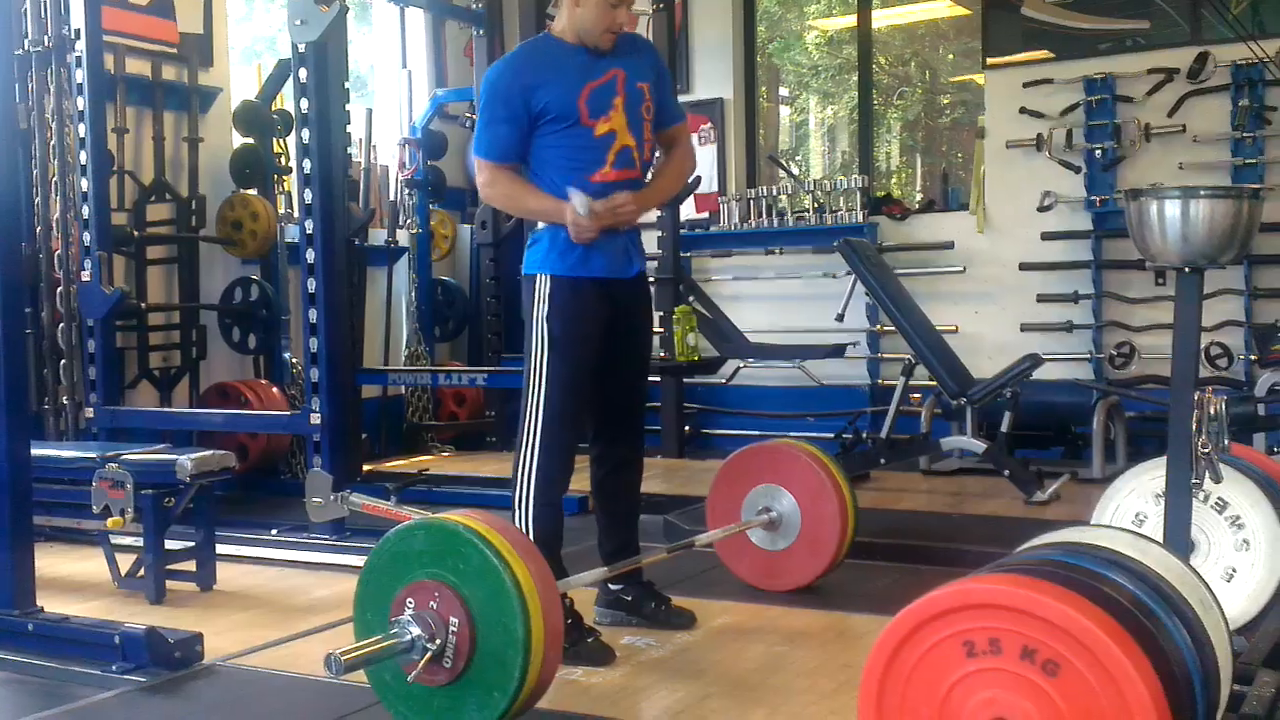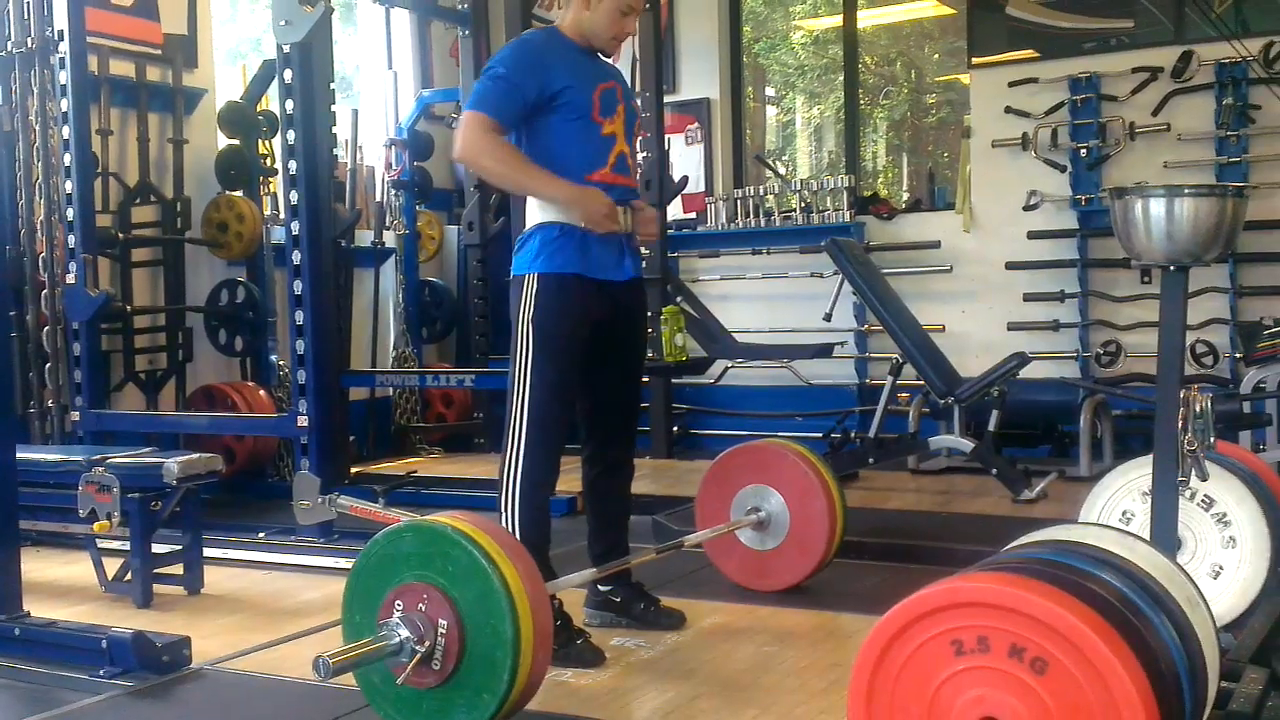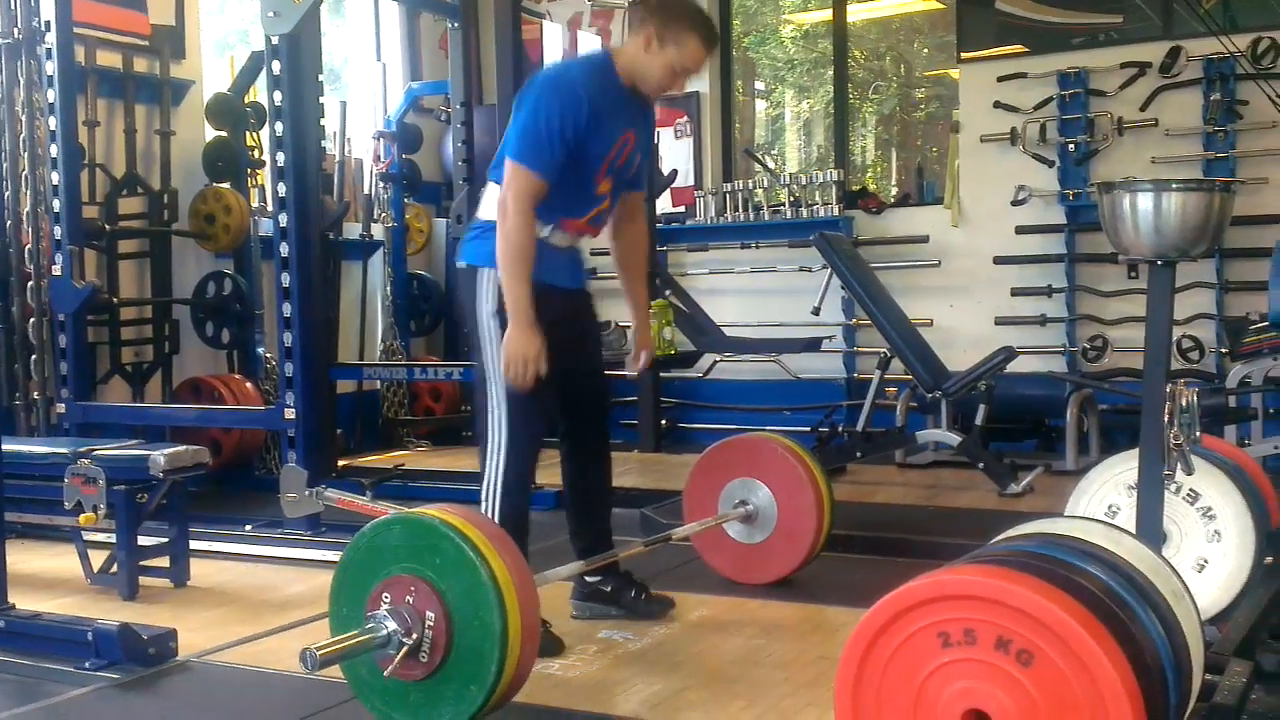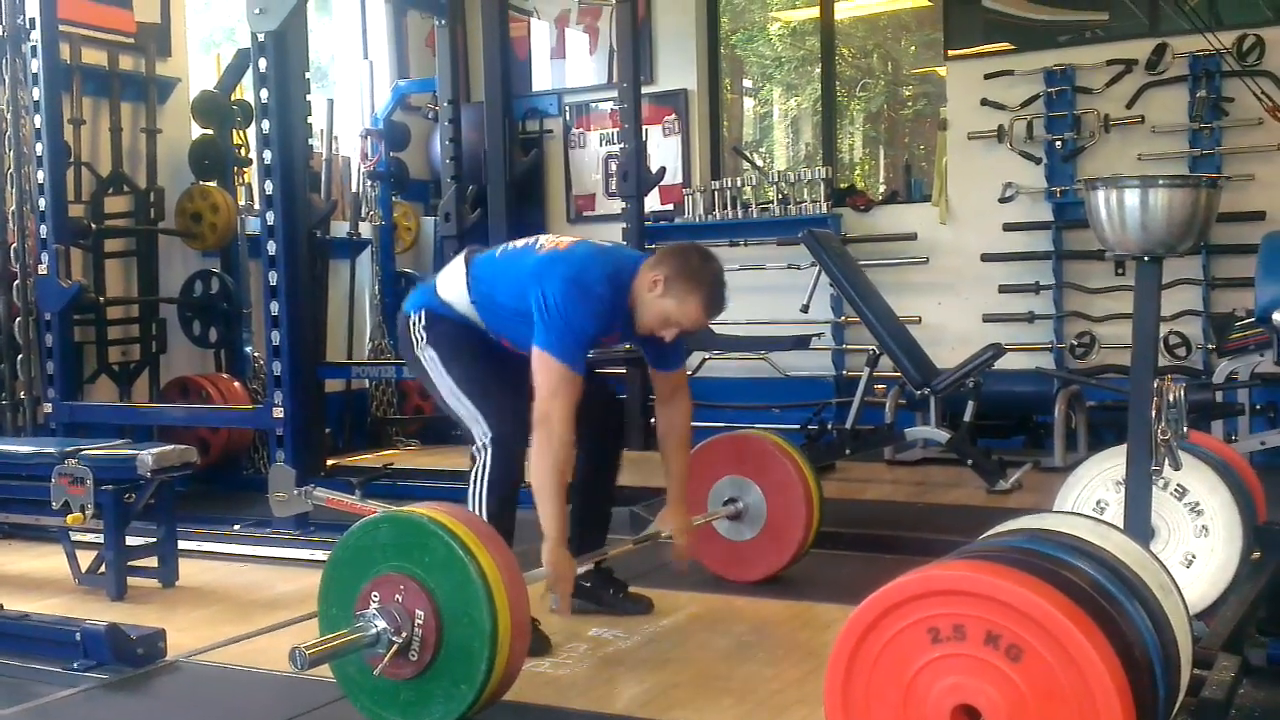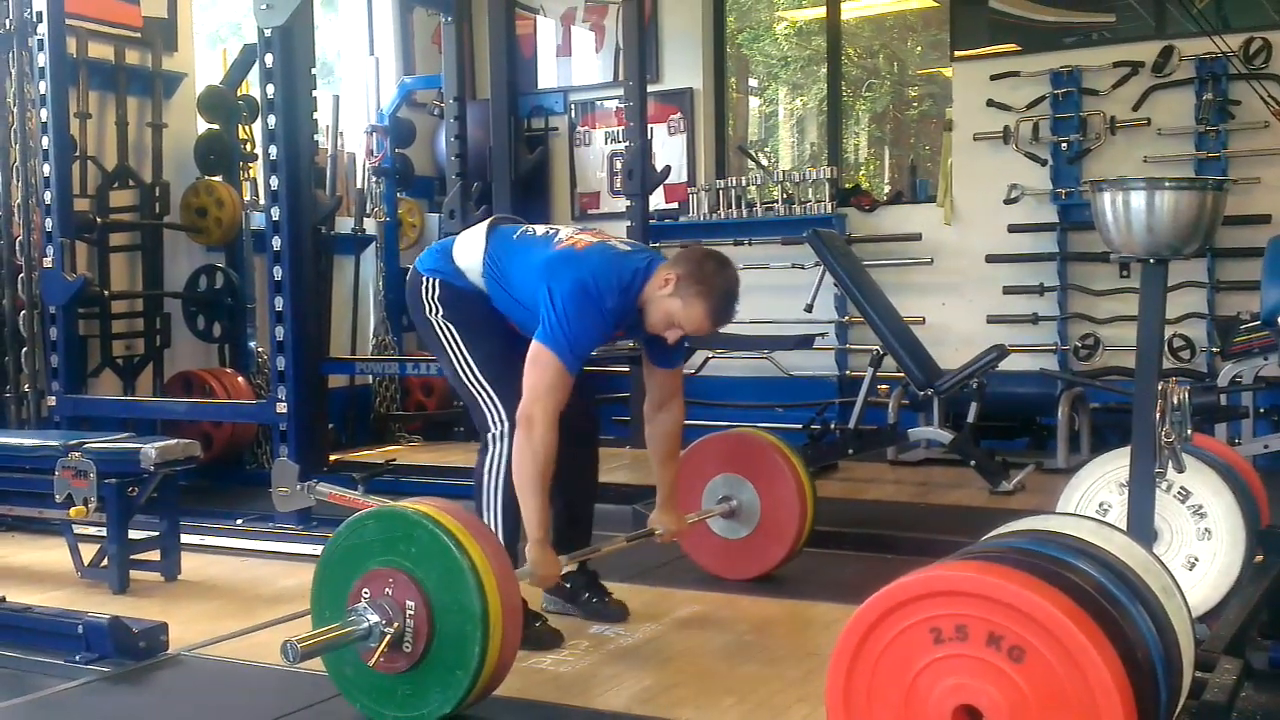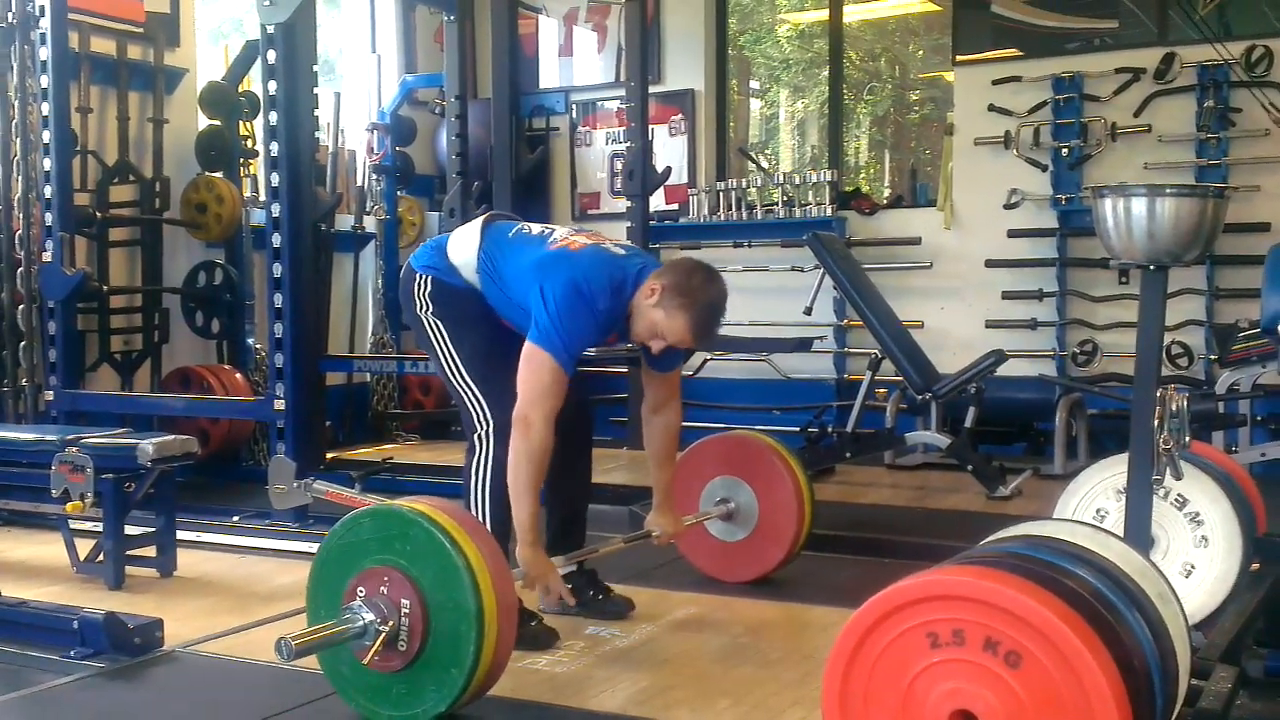
dt=0.7s
person 1, frame 1
left shoulder: (643, 58)
right shoulder: (519, 74)
left elbow: (679, 149)
right elbow: (492, 179)
left wrist: (640, 201)
right wrist: (563, 213)
left hip: (626, 268)
right hip: (564, 272)
left knee: (622, 433)
right knee: (552, 438)
left ankle: (622, 584)
person 1, frame 2
left shoulder: (611, 78)
right shoulder: (531, 56)
right elbow: (472, 143)
left wrist: (638, 213)
right wrist: (576, 200)
left hip: (620, 272)
right hip: (555, 269)
left knee: (614, 436)
right knee: (537, 438)
left ankle: (611, 587)
person 1, frame 3
left shoulder: (639, 111)
right shoulder: (566, 89)
left elbow: (630, 216)
right elbow: (516, 202)
left wrist: (640, 315)
right wrist: (520, 322)
left hip: (562, 272)
right hip: (504, 266)
left knee: (589, 425)
right knee: (518, 427)
left ankle: (598, 577)
person 1, frame 4
left shoulder: (663, 297)
right shoulder: (580, 289)
left elbow: (673, 399)
right elbow: (550, 417)
left wrist: (677, 504)
right wrist: (554, 544)
left hip: (504, 329)
right hip: (441, 318)
left knee: (604, 418)
right knee: (503, 432)
left ankle: (582, 574)
person 1, frame 5
left shoulder: (668, 299)
right shoulder: (586, 291)
left elbow: (664, 404)
right elbow: (535, 417)
left wrist: (666, 503)
right wrist: (537, 543)
left hip: (506, 295)
right hip: (449, 285)
left knee: (579, 421)
right knee: (508, 423)
left ankle: (571, 576)
person 1, frame 6
left shoulder: (669, 302)
right shoulder: (578, 296)
left elbow: (662, 407)
right elbow: (531, 421)
left wrist: (662, 506)
right wrist: (529, 547)
left hip: (502, 296)
right hip: (444, 284)
left knee: (573, 419)
right knee: (497, 424)
left ankle: (568, 575)
